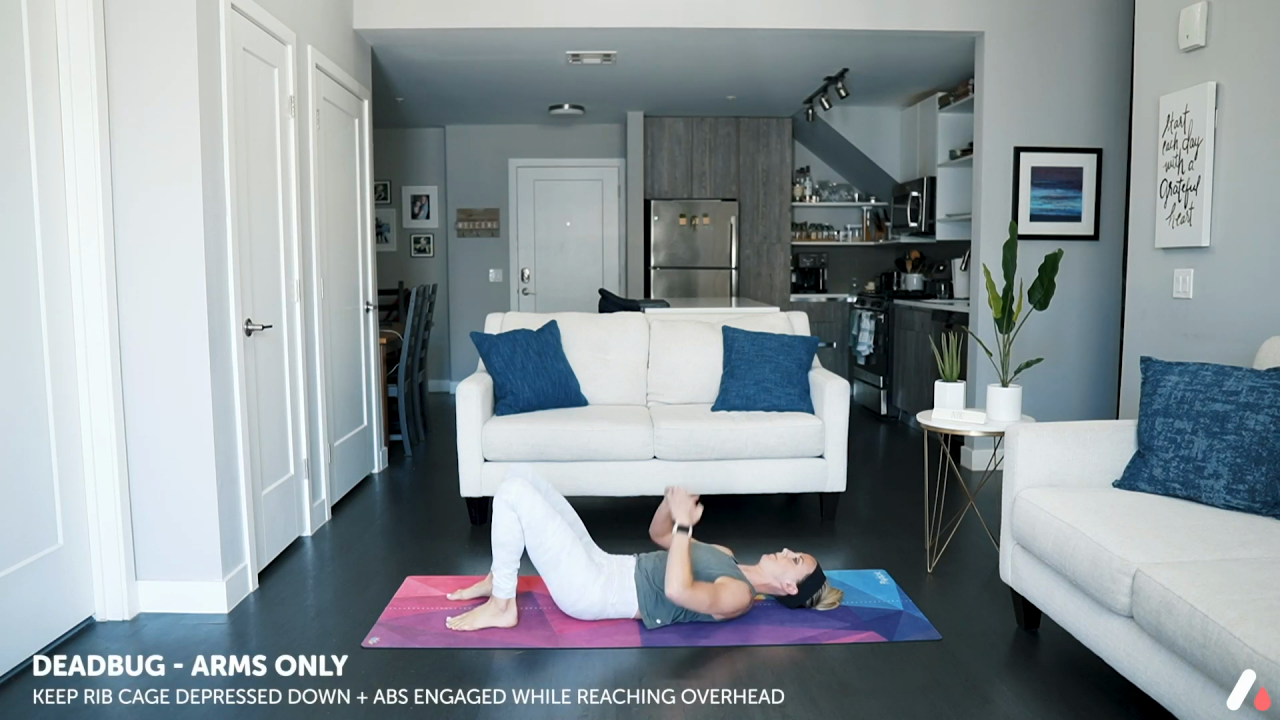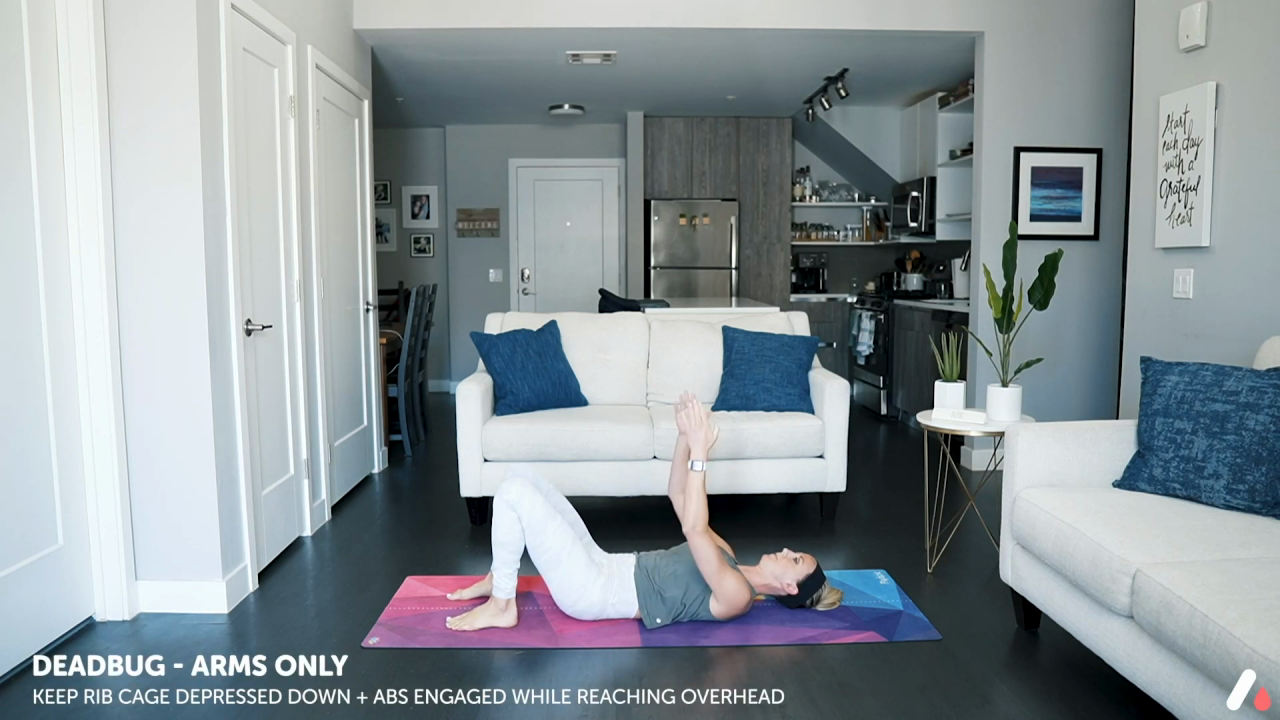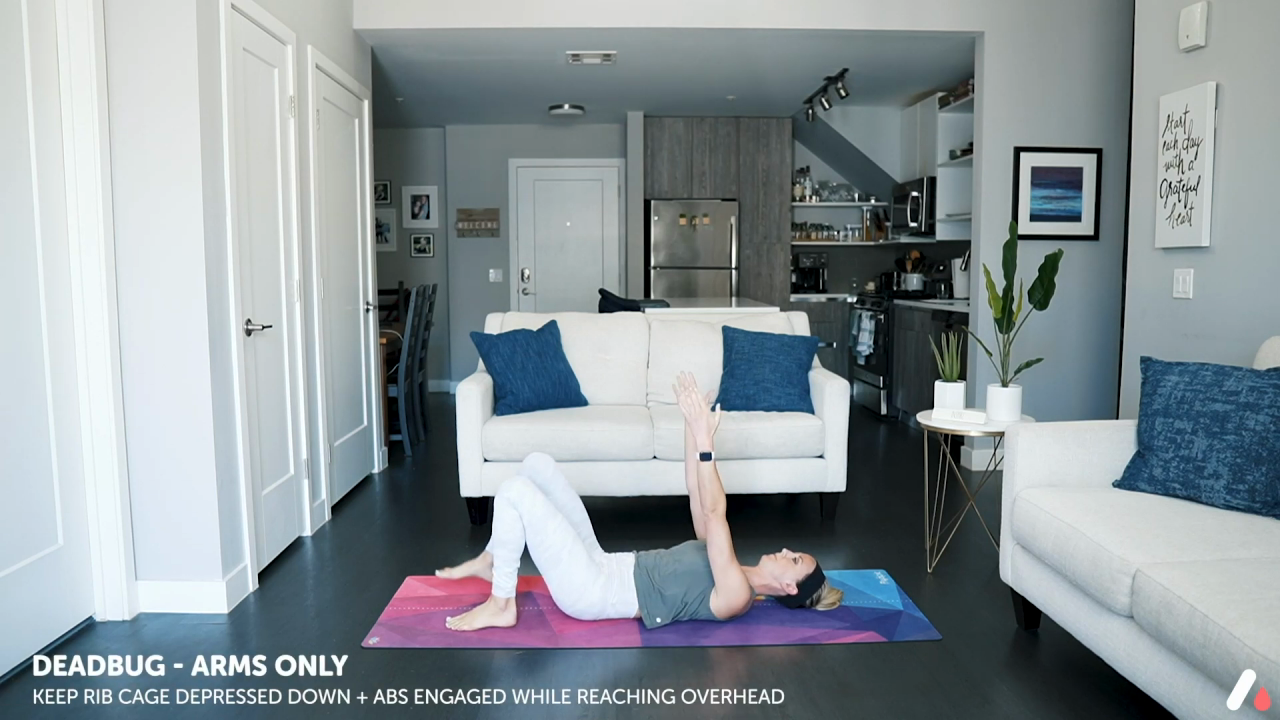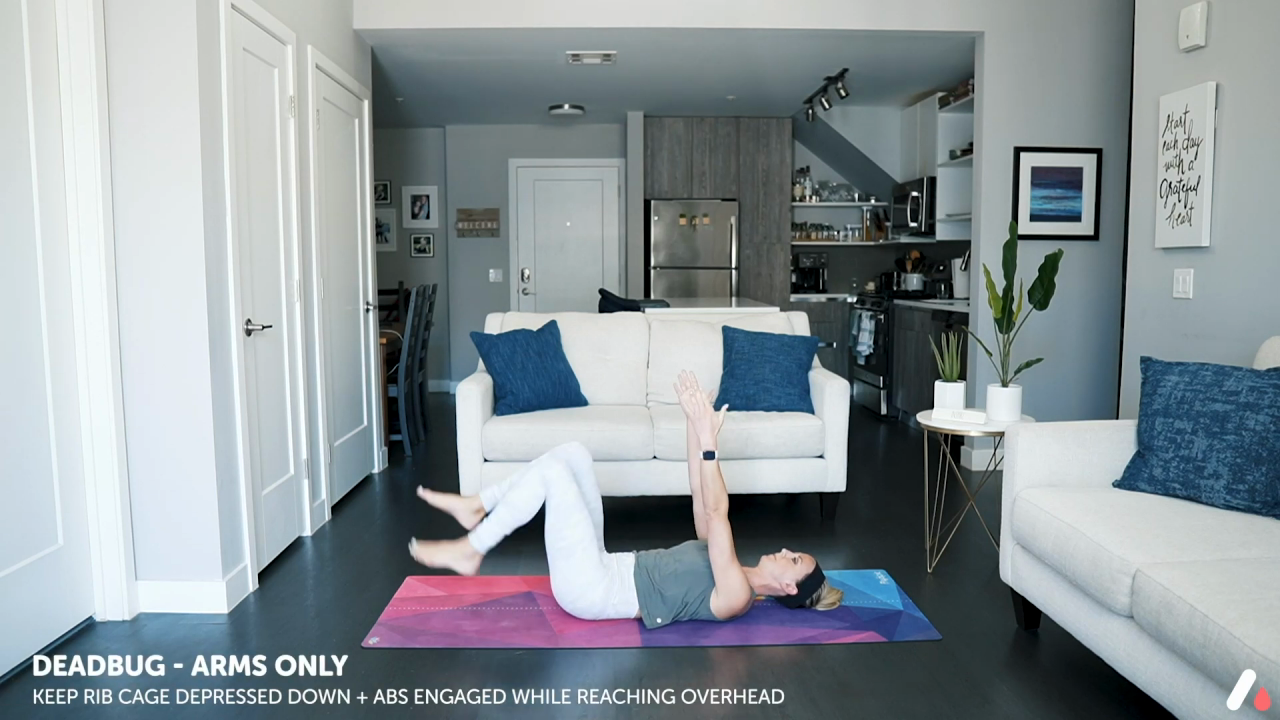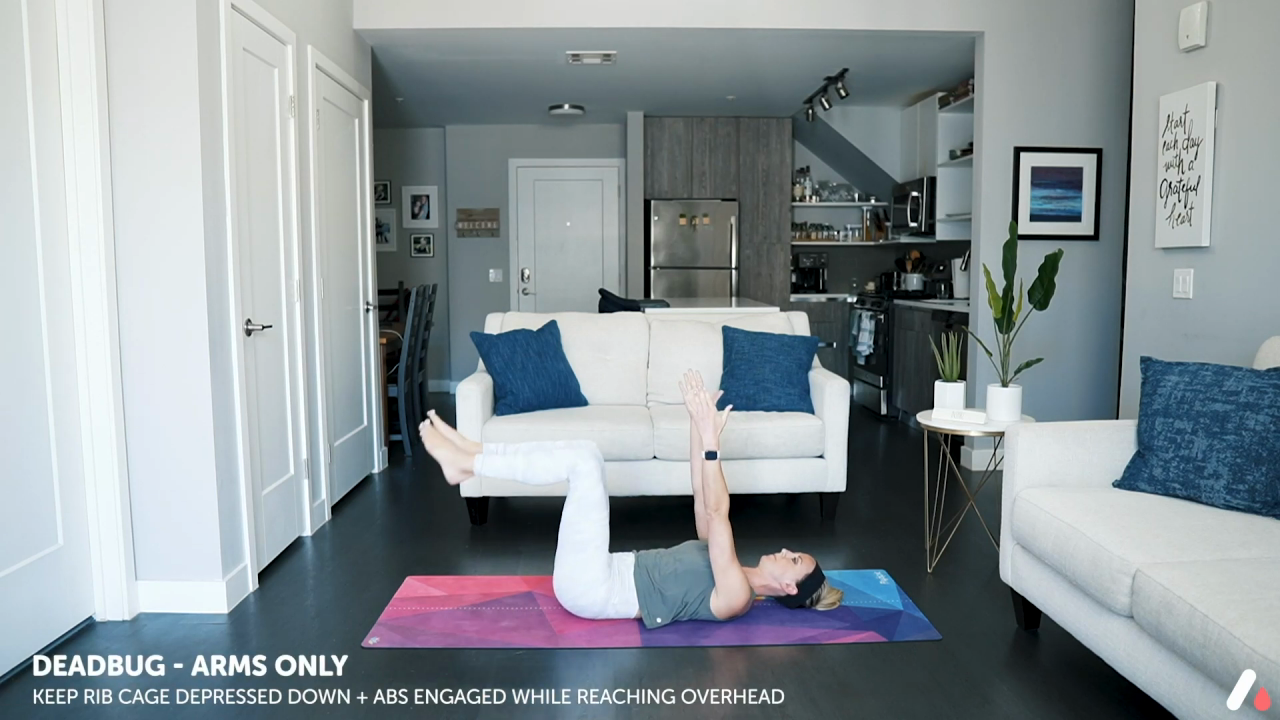
dt=0.3s
person 1, frame 1
left shoulder: (738, 595)
right shoulder: (729, 559)
left elbow: (677, 591)
right elbow: (659, 533)
left wrist: (682, 522)
right wrist: (672, 506)
left hip: (590, 591)
right hip: (602, 567)
left knee: (513, 492)
right knee: (522, 474)
left ankle: (501, 606)
right ankle: (497, 579)
person 1, frame 2
left shoulder: (736, 596)
right shoulder: (726, 558)
left elbow: (695, 530)
right elbow: (678, 497)
left wrist: (699, 454)
right wrist: (685, 439)
left hip: (589, 591)
right hip: (601, 570)
left knee: (514, 493)
right knee: (523, 475)
left ankle: (501, 607)
right ankle: (498, 579)
person 1, frame 3
left shoulder: (736, 595)
right shoulder: (729, 566)
left elbow: (714, 513)
right elbow: (698, 495)
left wrist: (704, 441)
right wrist: (692, 423)
left hip: (587, 591)
right hip: (601, 570)
left knee: (516, 491)
right knee: (537, 464)
left ankle: (500, 605)
right ankle: (492, 560)
person 1, frame 4
left shoulder: (736, 595)
right shoulder: (726, 567)
left elbow: (716, 512)
right elbow: (701, 495)
left wrist: (709, 440)
right wrist: (694, 422)
left hip: (587, 590)
right hip: (599, 576)
left knee: (553, 472)
right knee: (573, 454)
left ankle: (470, 550)
right ankle: (476, 509)
person 1, frame 5
left shoulder: (736, 595)
right shoulder: (729, 570)
left elbow: (717, 513)
right elbow: (702, 496)
left wrist: (710, 440)
right wrist: (697, 420)
left hip: (588, 590)
right hip: (599, 578)
left knee: (583, 462)
right knee: (585, 454)
left ankle: (468, 465)
right ankle: (472, 455)
